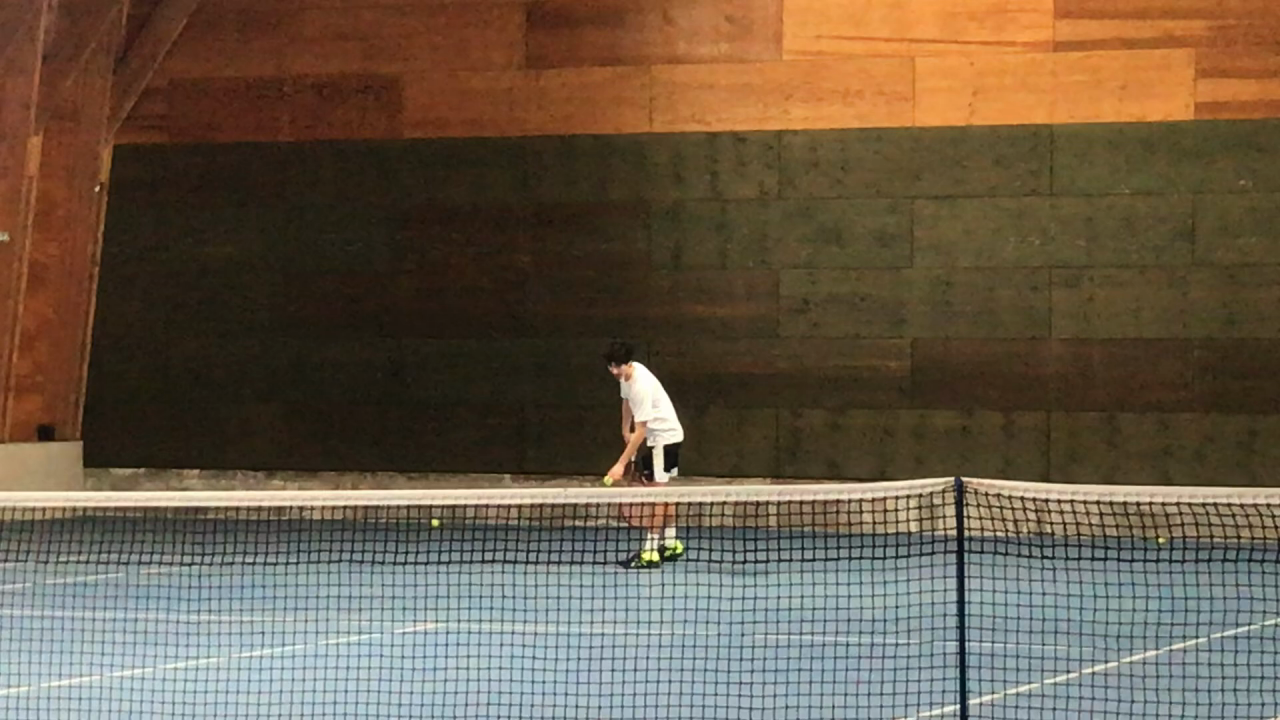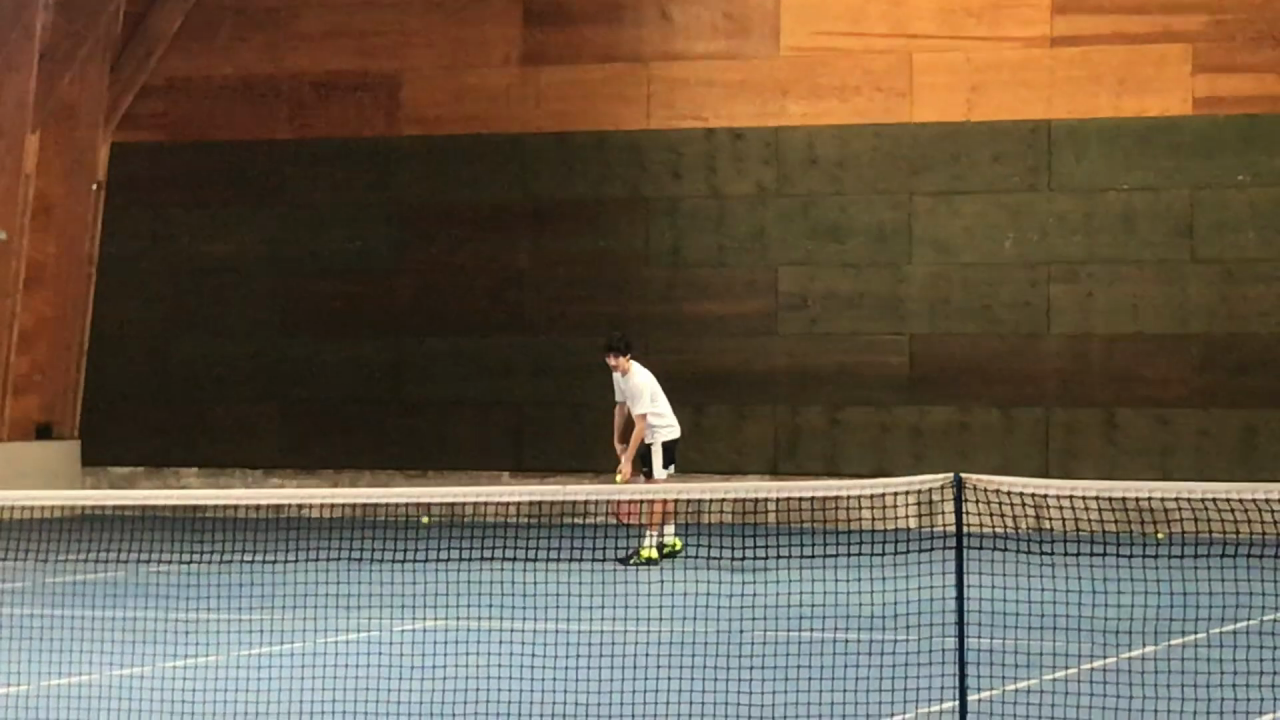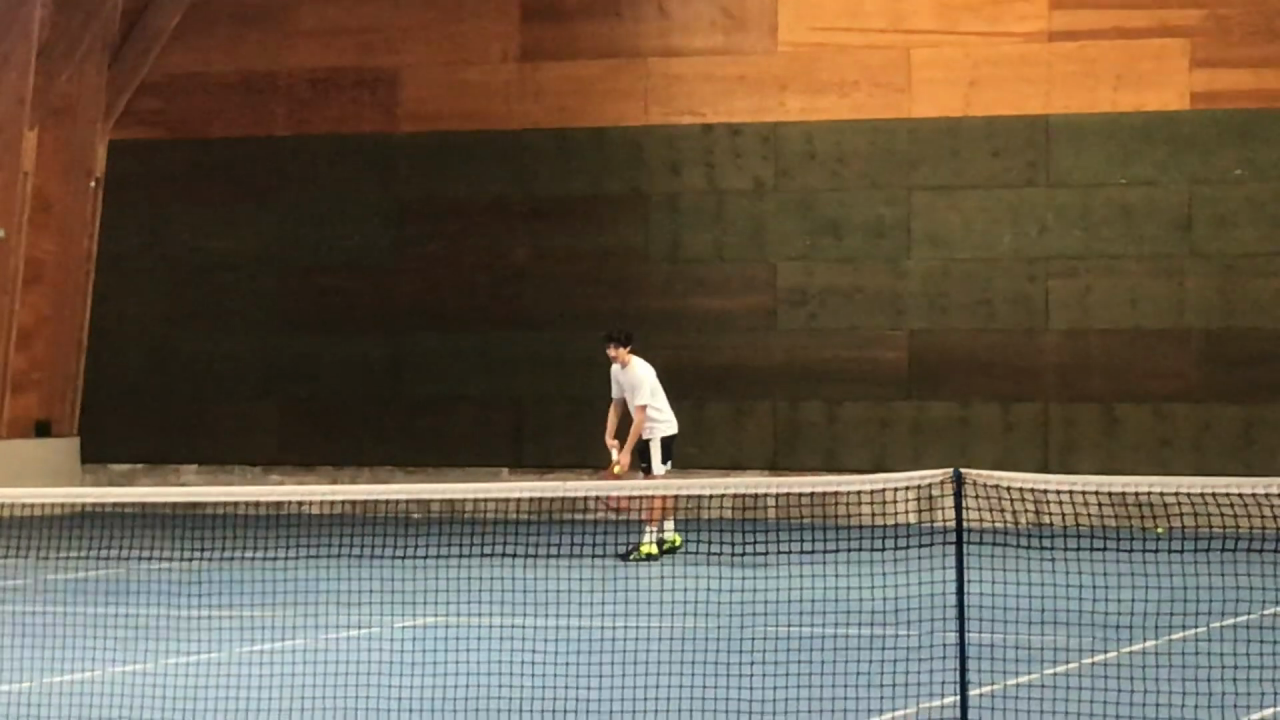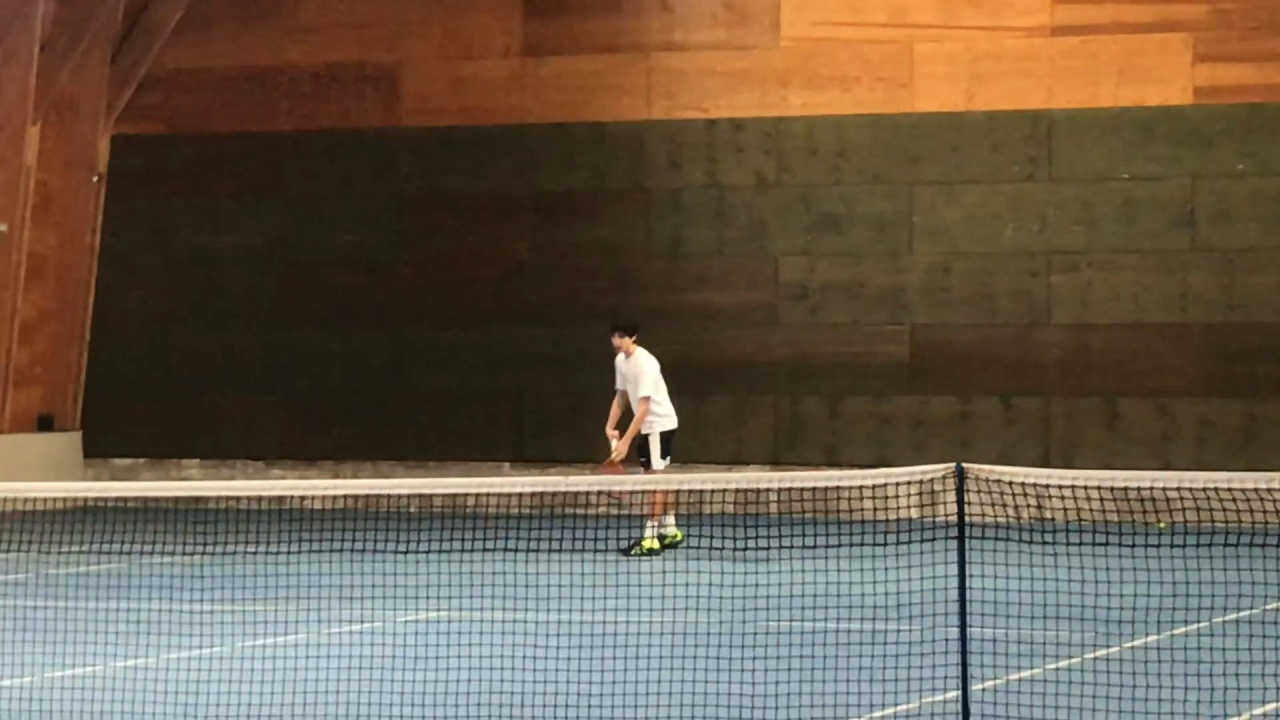
dt=0.2s
person 1, frame 1
left shoulder: (642, 386)
right shoulder: (627, 374)
left elbow: (640, 431)
right elbow: (627, 402)
left wrist: (621, 464)
right wrist: (626, 431)
left hip: (665, 437)
right hip: (664, 436)
left ankle: (650, 551)
right ankle: (671, 544)
person 1, frame 2
left shoulder: (639, 380)
right shoulder: (618, 375)
left elbow: (640, 424)
right elbow: (620, 406)
left wrist: (628, 460)
right wrist: (617, 440)
left hip: (662, 434)
right hip: (657, 434)
left ankle: (649, 549)
right ankle: (670, 541)
person 1, frame 3
left shoulder: (640, 372)
right shoulder: (616, 369)
left elbow: (640, 416)
right elbow: (616, 404)
left wrist: (627, 452)
right wrist: (609, 436)
left hip: (660, 429)
right hip: (651, 431)
left ankle: (649, 544)
right ankle: (669, 537)
person 1, frame 4
left shoulder: (644, 364)
right shoulder: (620, 360)
left elbow: (644, 407)
right elbow: (620, 396)
left wrist: (626, 441)
right wrist: (610, 426)
left hip: (659, 424)
right hip: (650, 426)
left ankle: (650, 539)
right ankle: (670, 532)
